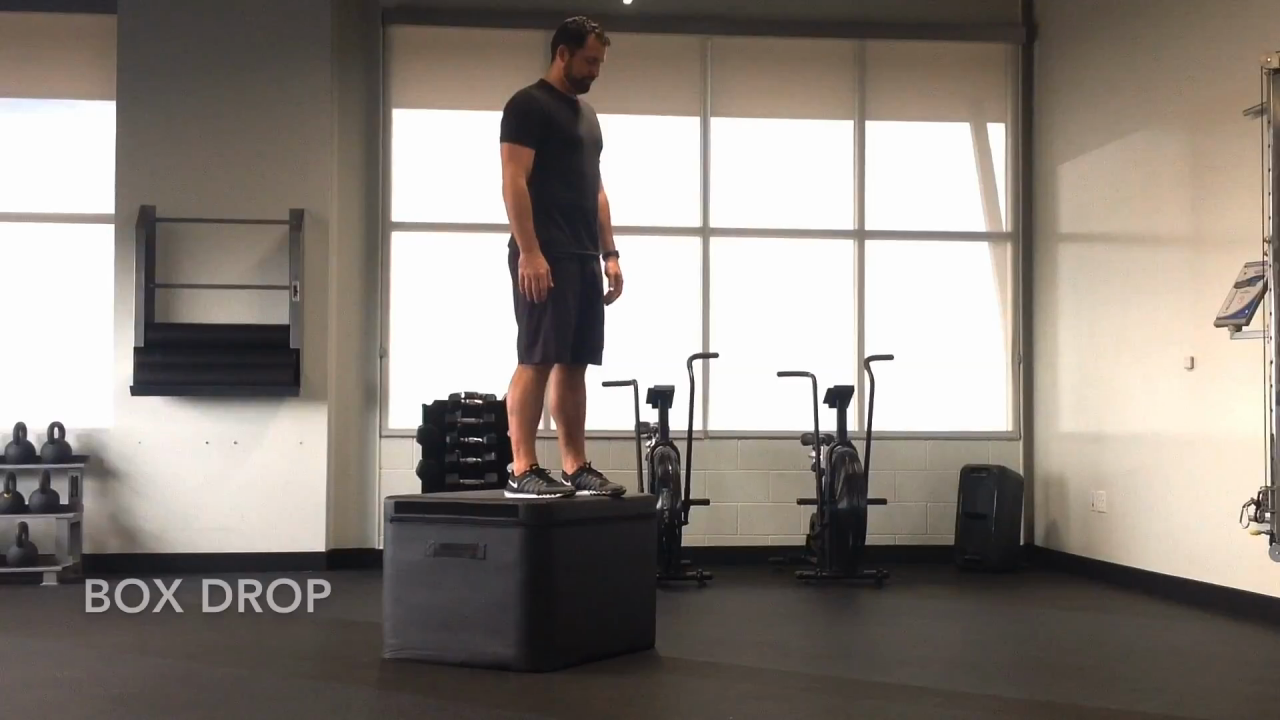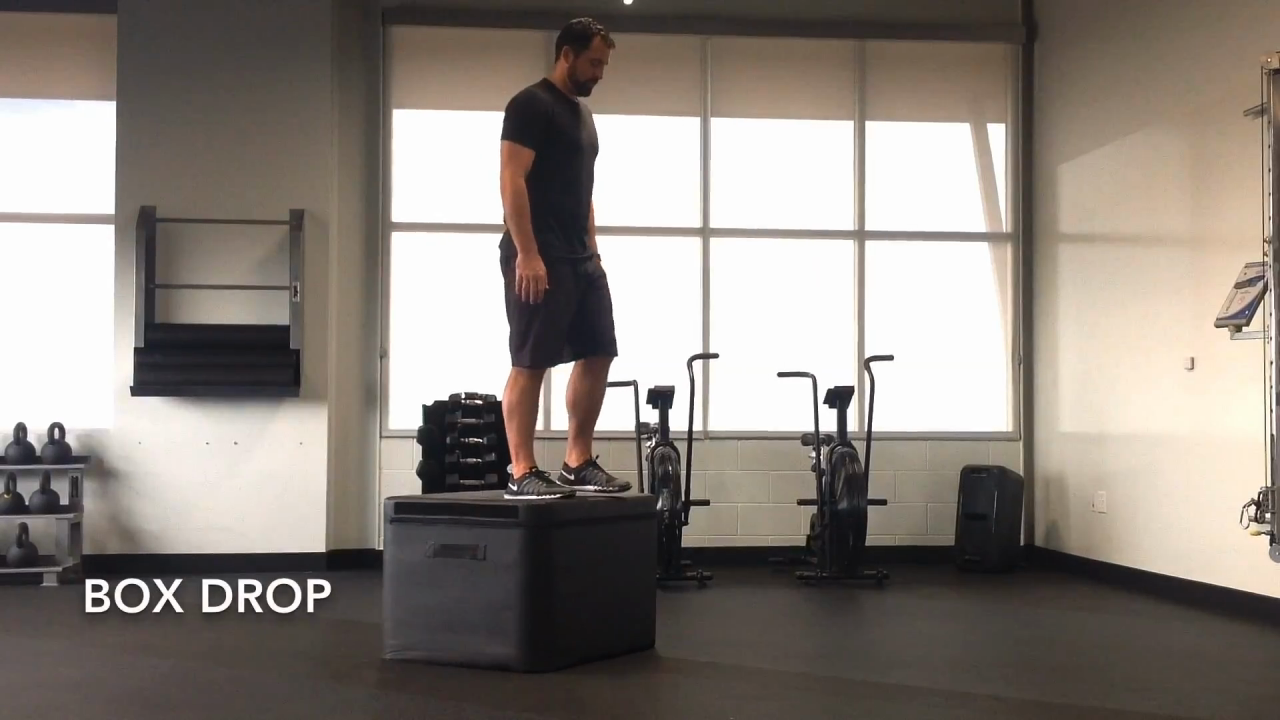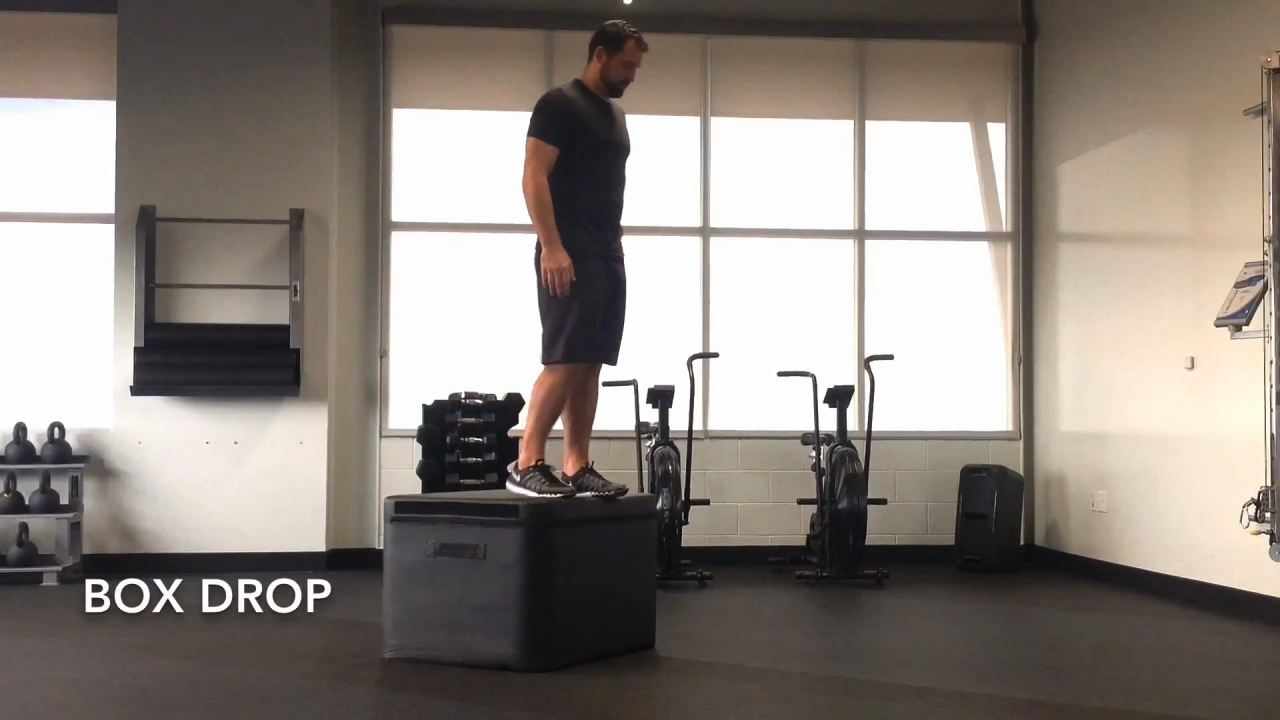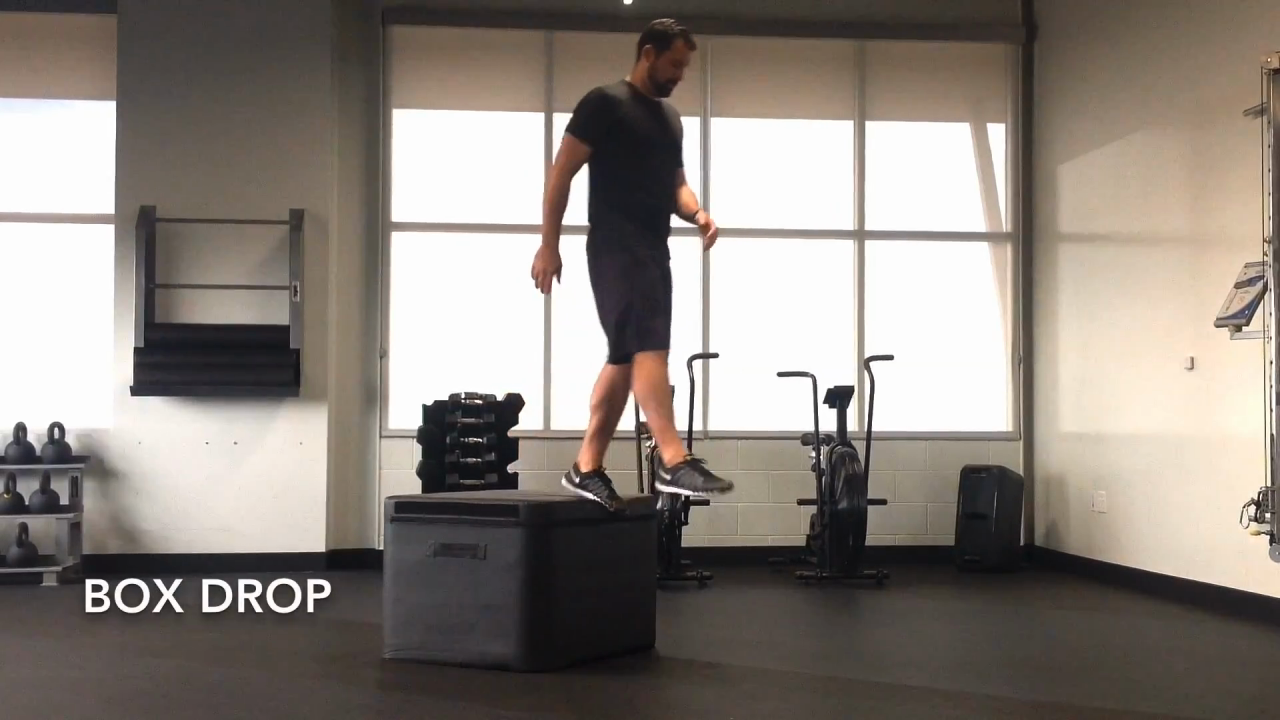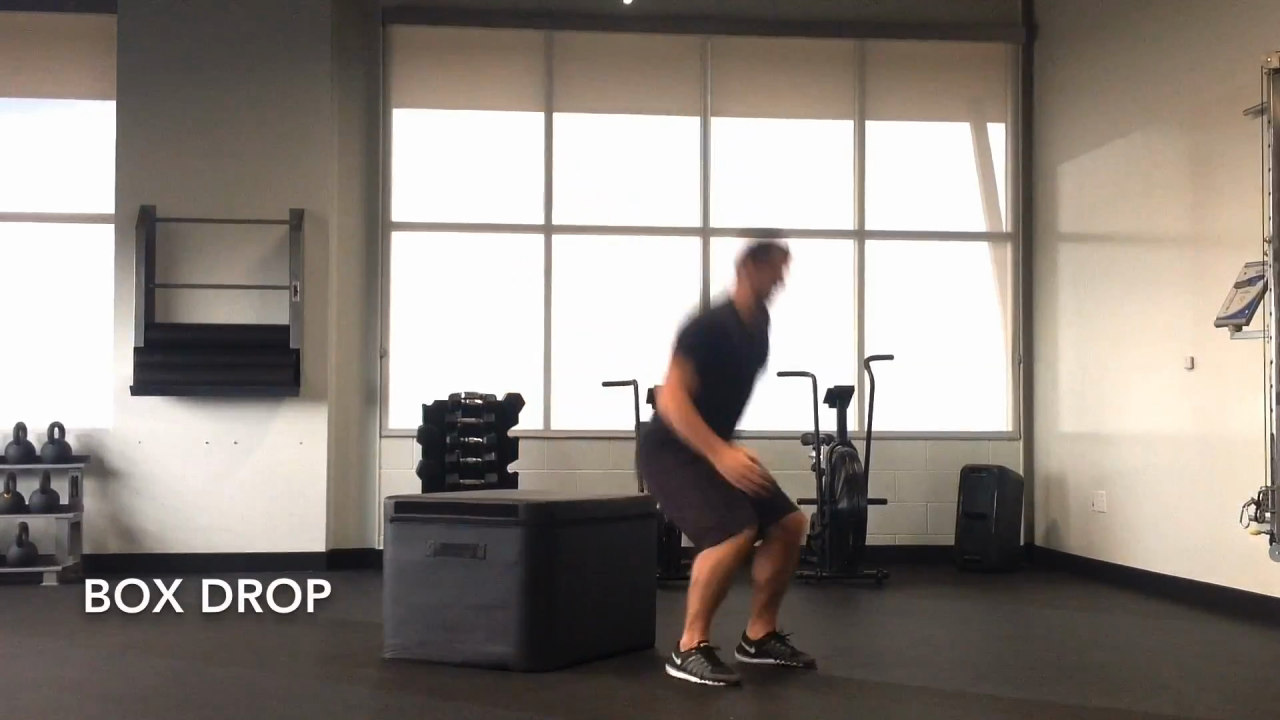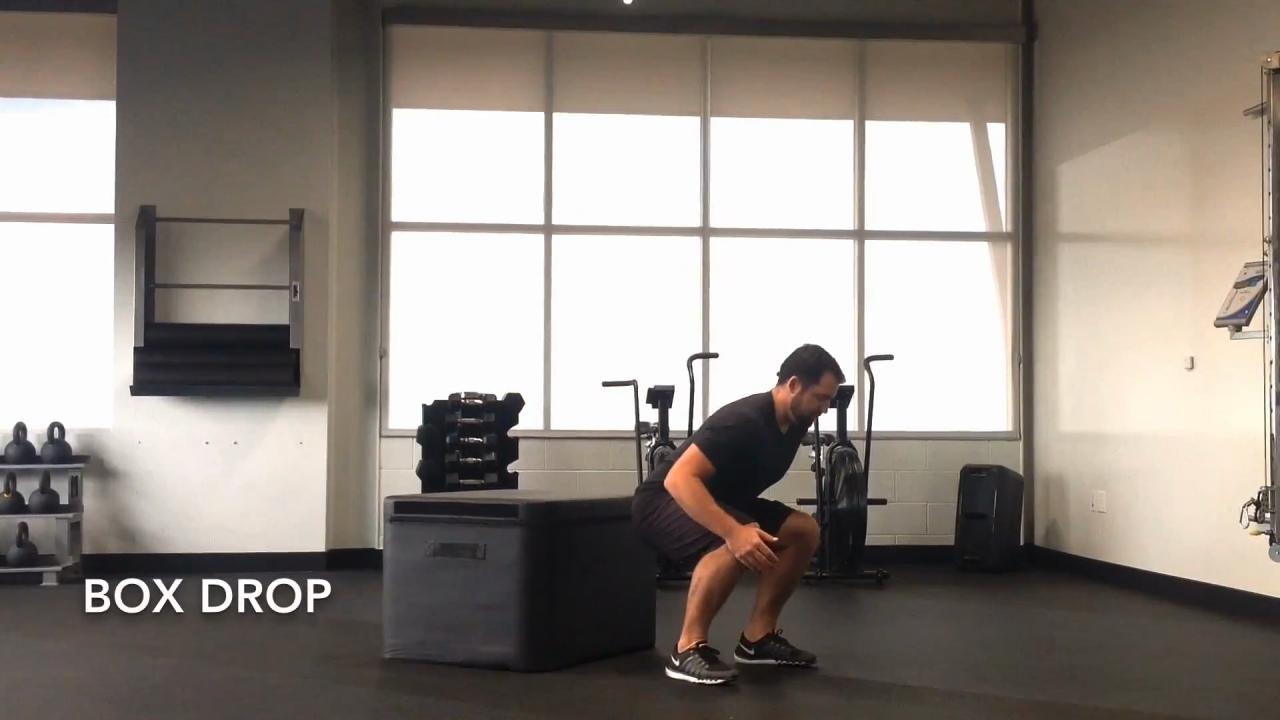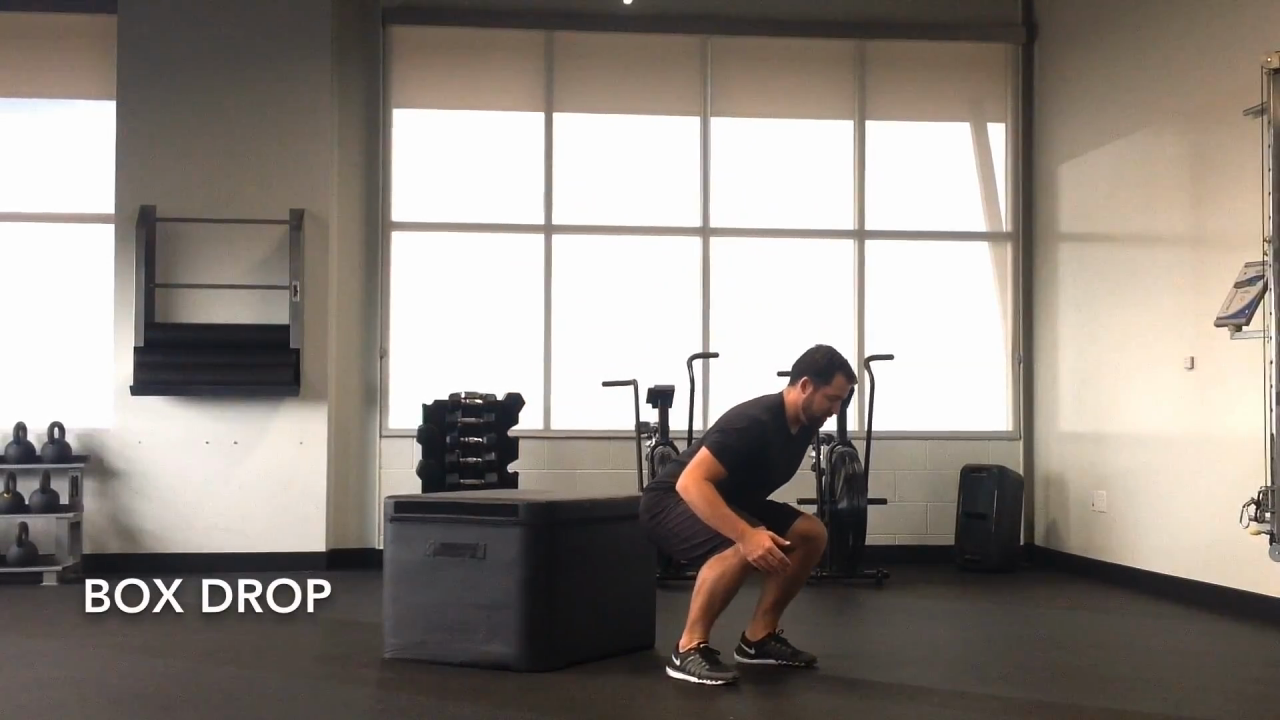
dt=0.5s
person 1, frame 1
left shoulder: (586, 113)
right shoulder: (528, 105)
right elbow: (514, 182)
left wrist: (609, 253)
right wrist: (530, 251)
left hip: (584, 258)
right hip: (545, 256)
left knee: (573, 365)
right knee: (537, 360)
left ankle: (575, 468)
right ankle: (522, 470)
person 1, frame 2
left shoulder: (581, 112)
right shoulder: (530, 105)
right elbow: (512, 181)
left wrist: (592, 251)
right wrist: (527, 254)
left hip: (579, 258)
right hip: (538, 258)
left knee: (597, 355)
right knee: (530, 364)
left ankle: (578, 462)
right ankle: (522, 473)
person 1, frame 3
left shoulder: (615, 114)
right shoulder: (560, 104)
right elbow: (535, 178)
left wrist: (613, 252)
right wrist: (552, 248)
left hip: (607, 257)
right hip: (567, 256)
left knee: (590, 366)
right knee: (566, 361)
left ankle: (577, 469)
right ankle: (527, 465)
person 1, frame 4
left shoulder: (670, 118)
right shoulder: (604, 103)
left elbow: (676, 183)
right elbow: (561, 174)
left wrist: (697, 214)
right wrist: (548, 246)
left hip: (653, 250)
right hip: (616, 248)
left knee: (624, 360)
right knee: (649, 350)
left ankle: (587, 467)
right ankle: (676, 463)
person 1, frame 5
left shoulder: (757, 328)
right shoulder: (712, 327)
right elbow: (671, 398)
left wrist: (726, 450)
right wrist: (720, 452)
left hip: (718, 447)
right hip: (673, 450)
left knee: (790, 523)
right knee: (734, 533)
left ankle: (758, 636)
right ankle: (690, 649)
person 1, frame 6
left shoulder: (795, 423)
right shoulder: (743, 421)
right elbow: (678, 479)
right wrist: (734, 531)
right hip: (663, 503)
left knee: (803, 530)
right knee: (740, 542)
left ankle: (757, 637)
right ankle: (688, 648)
person 1, frame 7
left shoulder: (805, 425)
right shoulder: (753, 422)
right elbow: (690, 483)
right wrist: (746, 535)
right hip: (671, 502)
left knee: (811, 534)
right knee: (746, 547)
left ankle: (758, 637)
right ankle: (690, 648)
